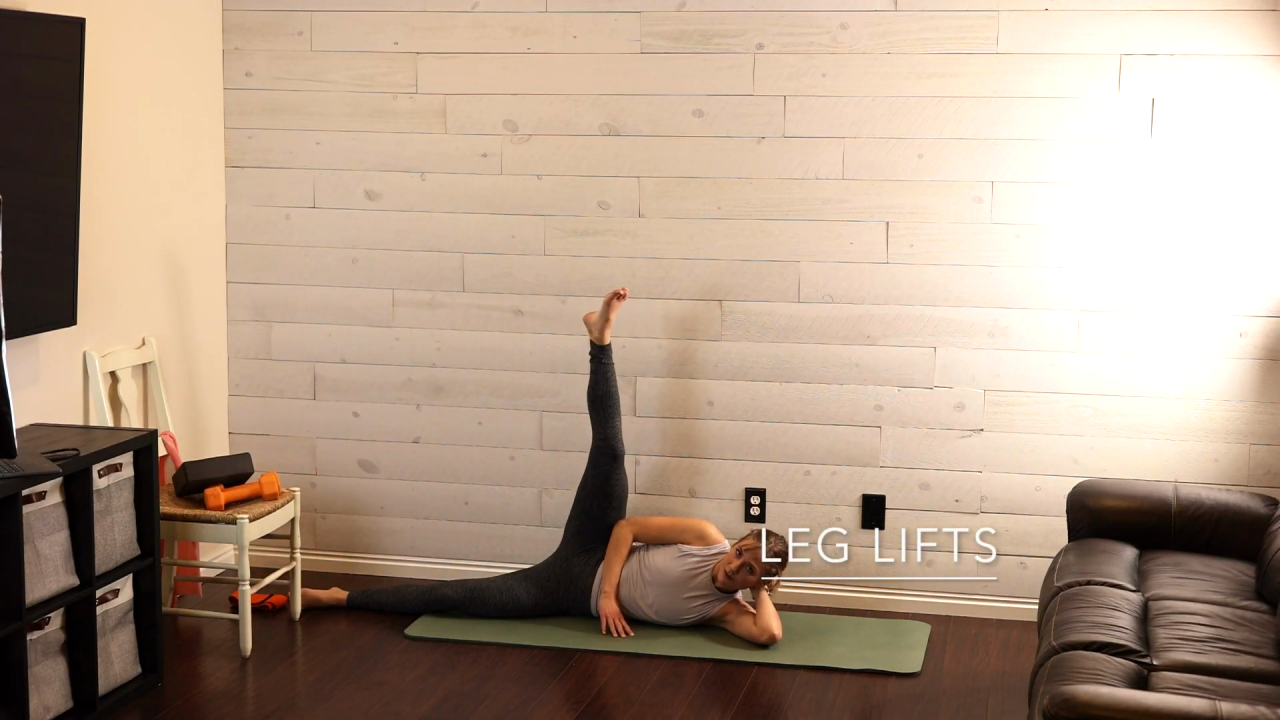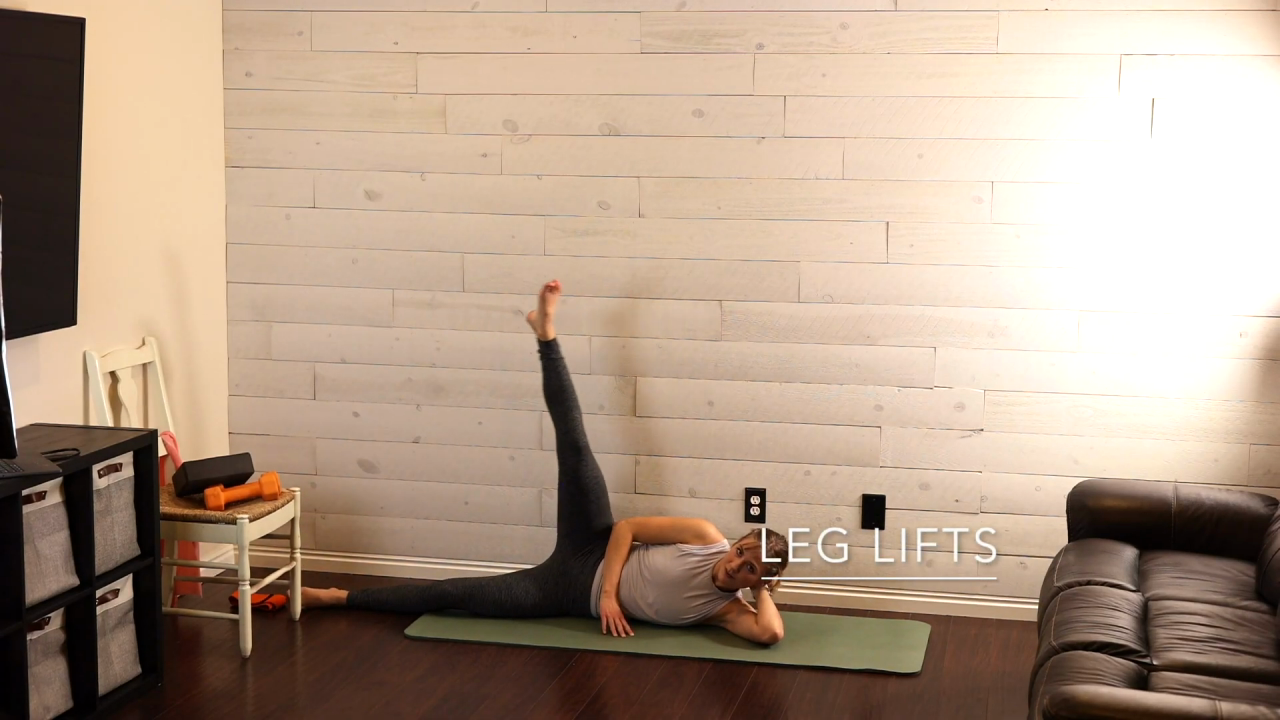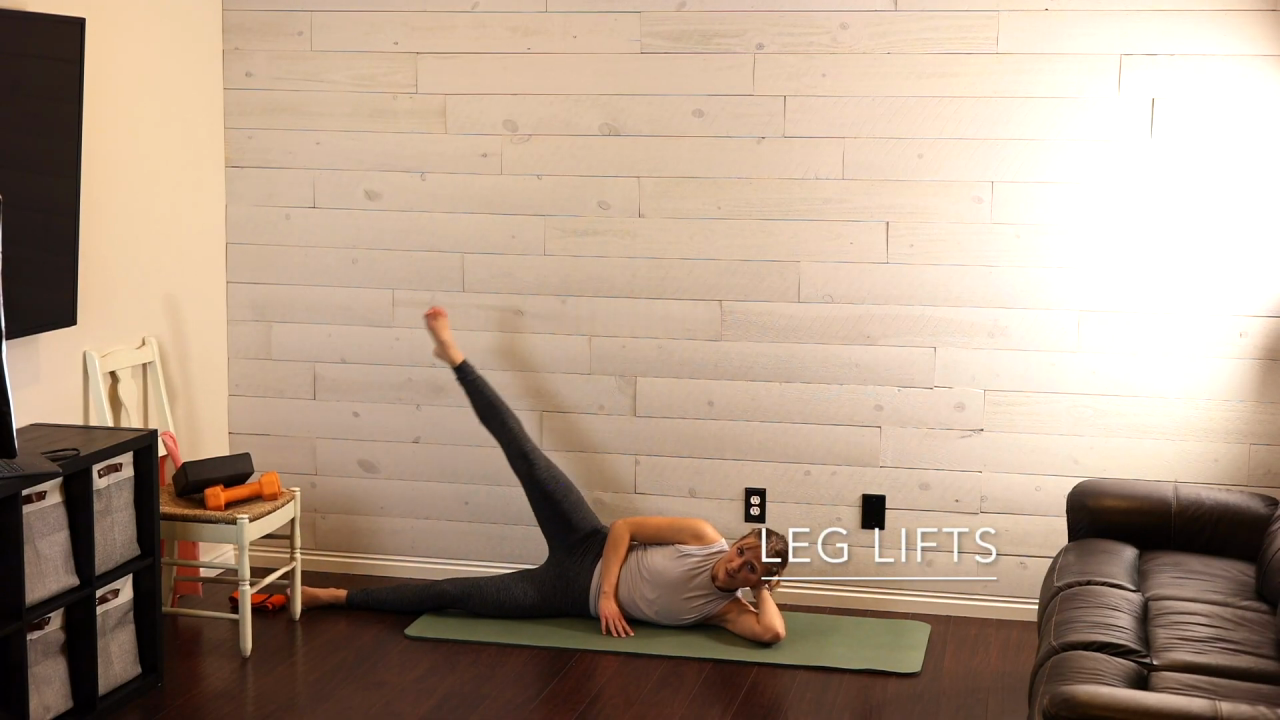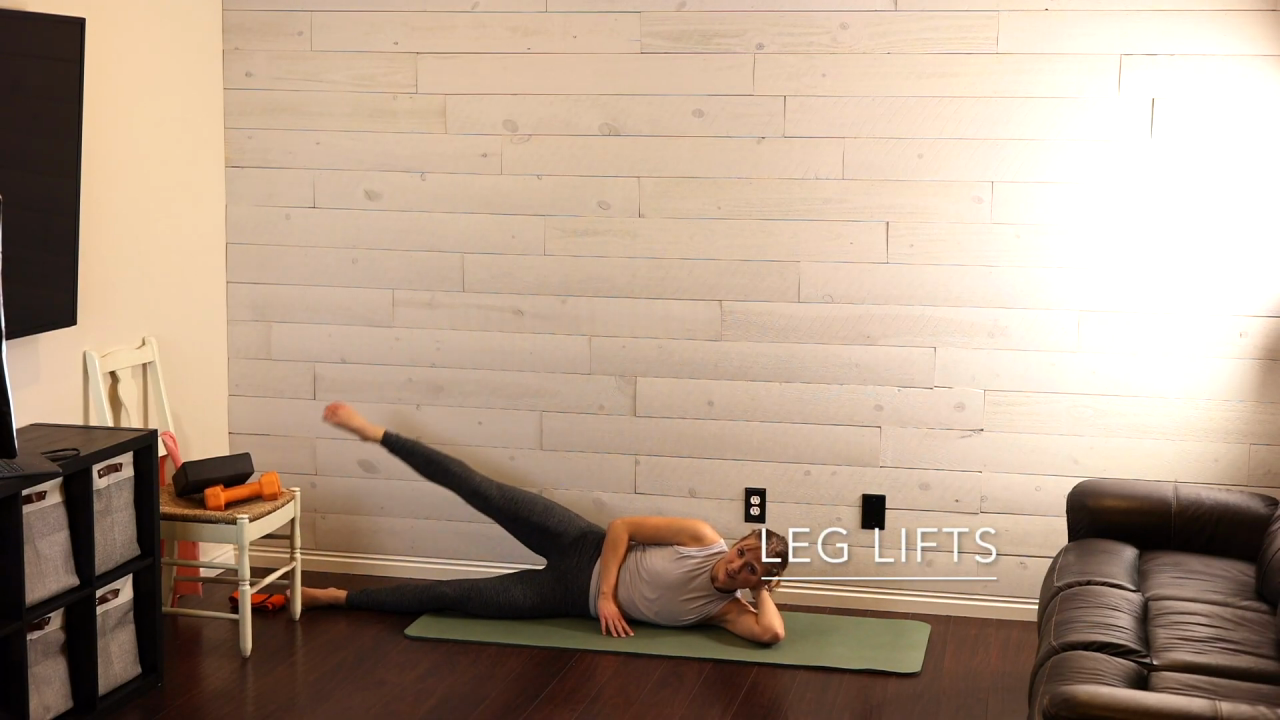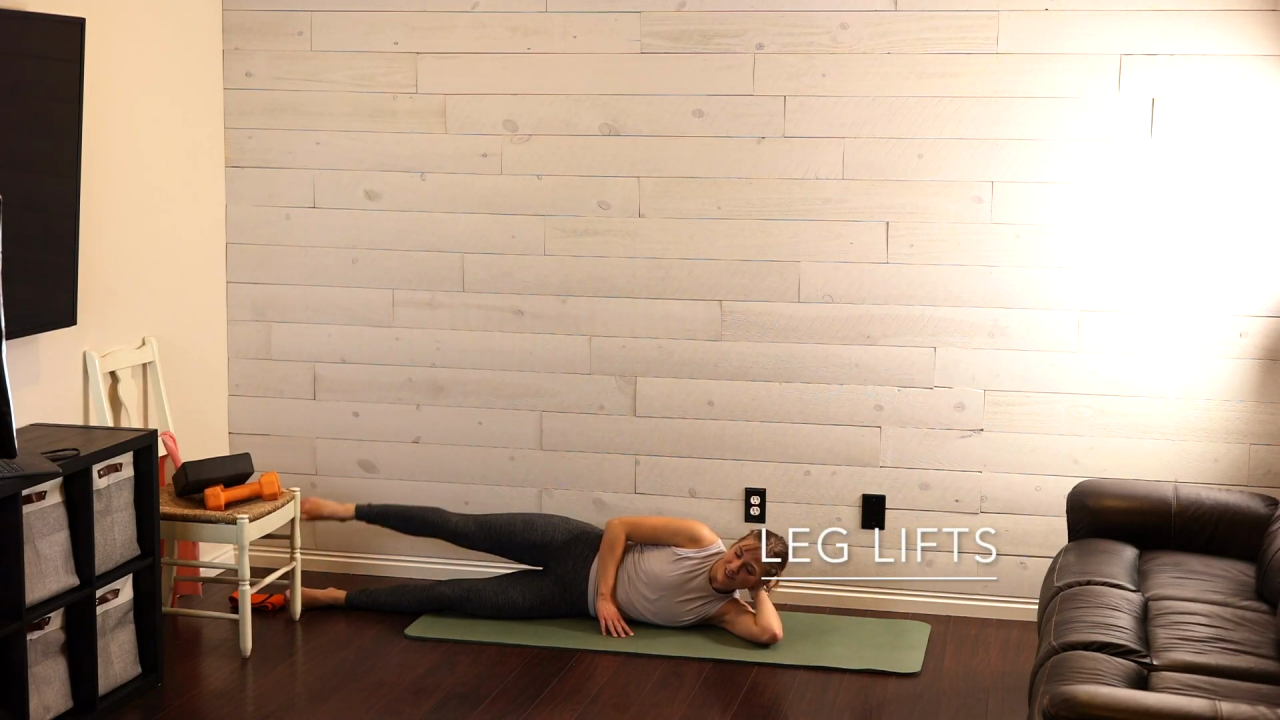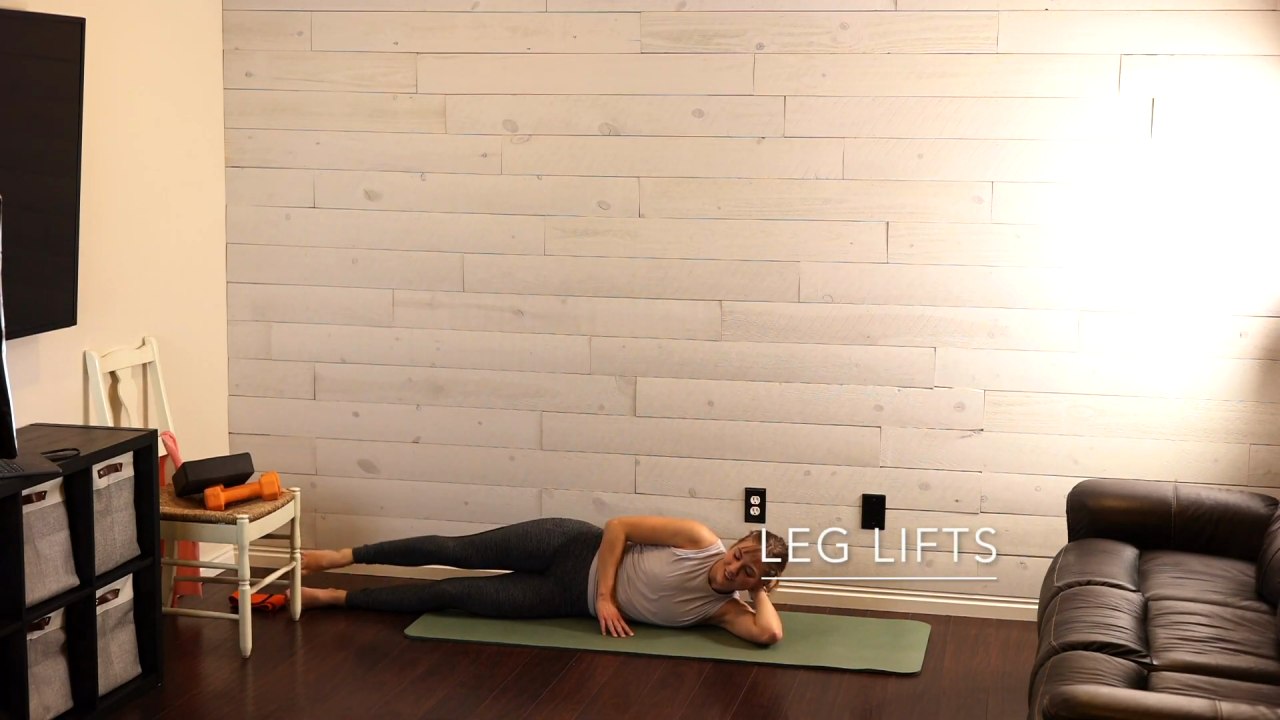
dt=0.2s
person 1, frame 1
left shoulder: (726, 608)
right shoulder: (707, 537)
left elbow: (769, 634)
right elbow: (626, 527)
left wrist: (761, 590)
right wrist: (609, 592)
left hip: (579, 597)
right hip: (588, 557)
left knee: (457, 597)
right knee: (609, 449)
left ankle: (341, 598)
person 1, frame 2
left shoulder: (726, 608)
right shoulder: (706, 538)
right elbow: (628, 527)
left wrist: (763, 590)
right wrist: (609, 591)
left hip: (575, 598)
right hip: (588, 556)
left knee: (455, 595)
right knee: (573, 442)
left ankle: (338, 598)
right ankle: (547, 335)
person 1, frame 3
left shoulder: (727, 609)
right shoulder: (704, 537)
left elbow: (772, 631)
right elbow: (623, 527)
left wrist: (763, 589)
right wrist: (608, 592)
left hip: (574, 598)
right hip: (588, 552)
left knee: (454, 594)
right knee: (519, 447)
left ankle: (336, 596)
right ankle: (456, 358)
person 1, frame 4
left shoulder: (728, 609)
right shoulder: (705, 539)
left elbow: (773, 631)
right elbow: (622, 527)
left wrist: (764, 589)
right wrist: (607, 592)
left hip: (577, 600)
right hip: (584, 553)
left knee: (448, 596)
right knee: (483, 493)
left ankle: (334, 597)
right ankle: (376, 433)
person 1, frame 5
left shoulder: (725, 608)
right shoulder: (701, 540)
left elbow: (772, 633)
right elbow: (618, 526)
left wrist: (760, 590)
right wrist: (606, 593)
left hip: (574, 601)
right hip: (578, 554)
left knee: (454, 596)
right knee: (465, 529)
left ankle: (336, 597)
right ankle: (347, 510)
person 1, frame 6
left shoulder: (724, 609)
right shoulder: (700, 539)
left elbow: (770, 632)
right elbow: (618, 525)
left wrist: (760, 589)
right wrist: (606, 593)
left hip: (573, 598)
right hip: (575, 549)
left knee: (451, 594)
right knee: (456, 551)
left ankle: (336, 597)
right ankle: (344, 556)
